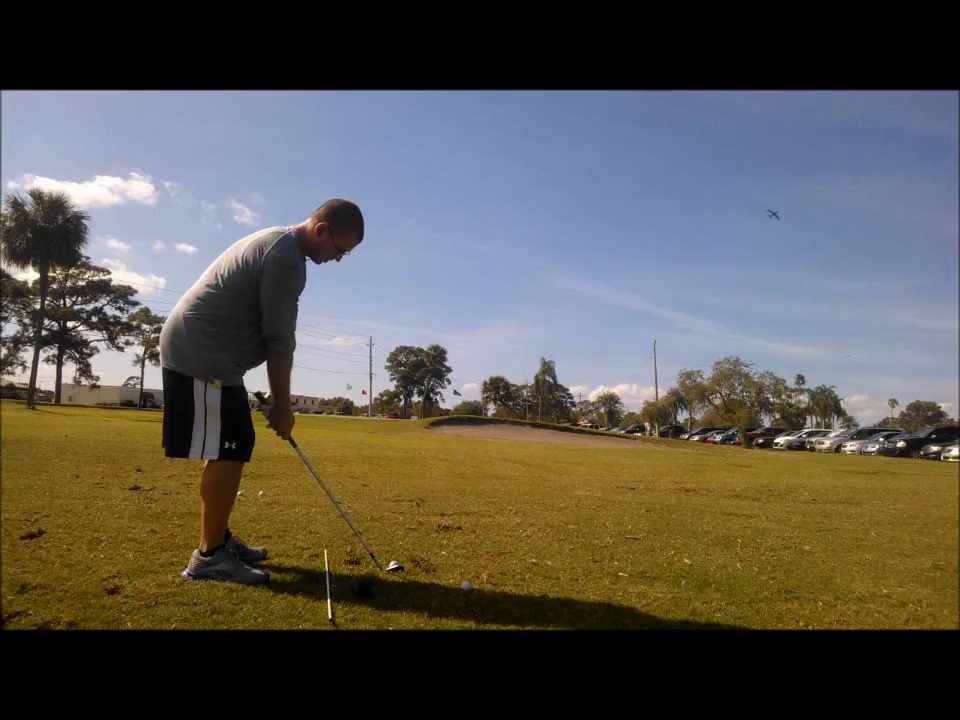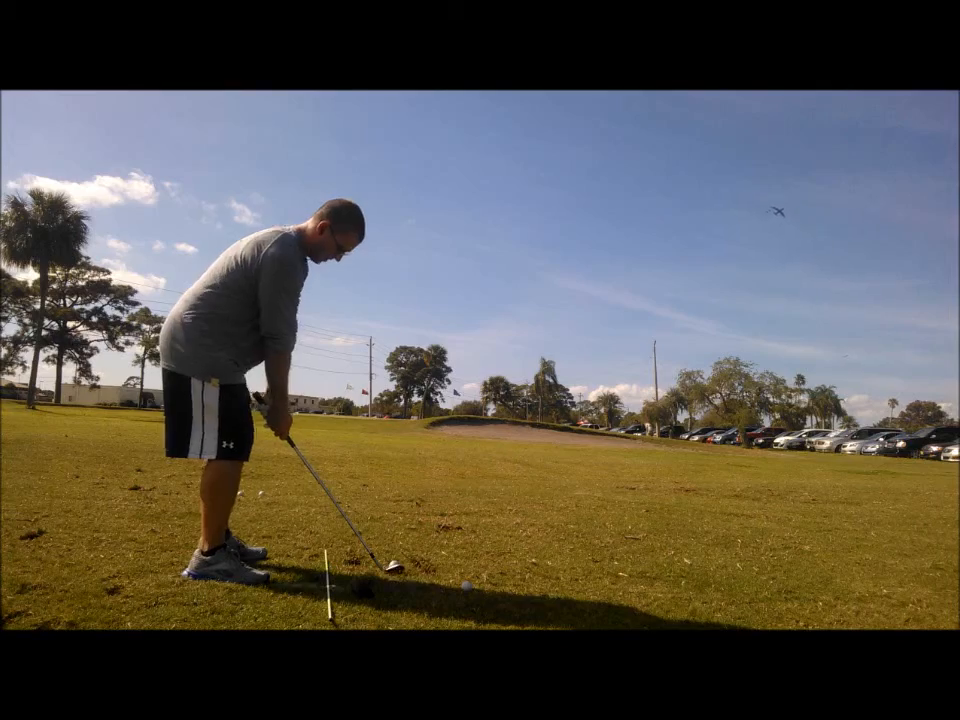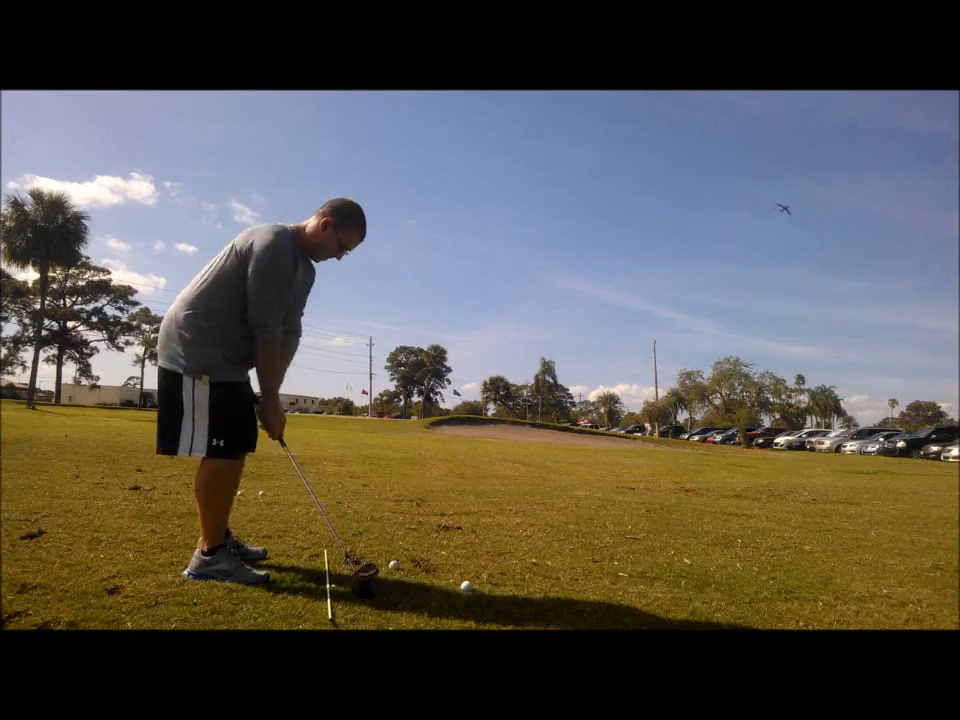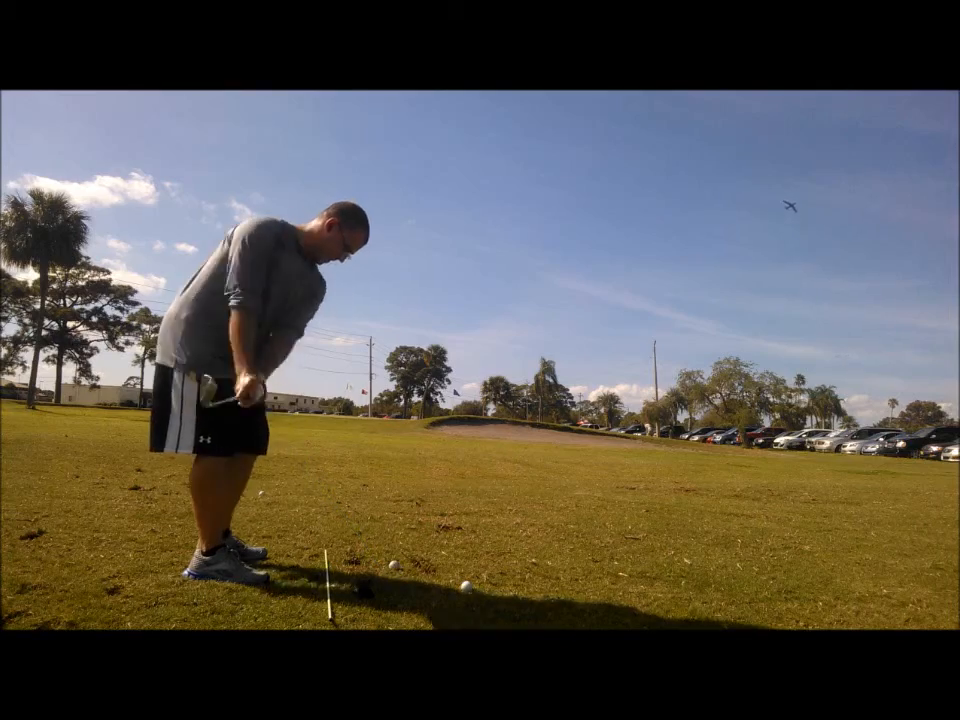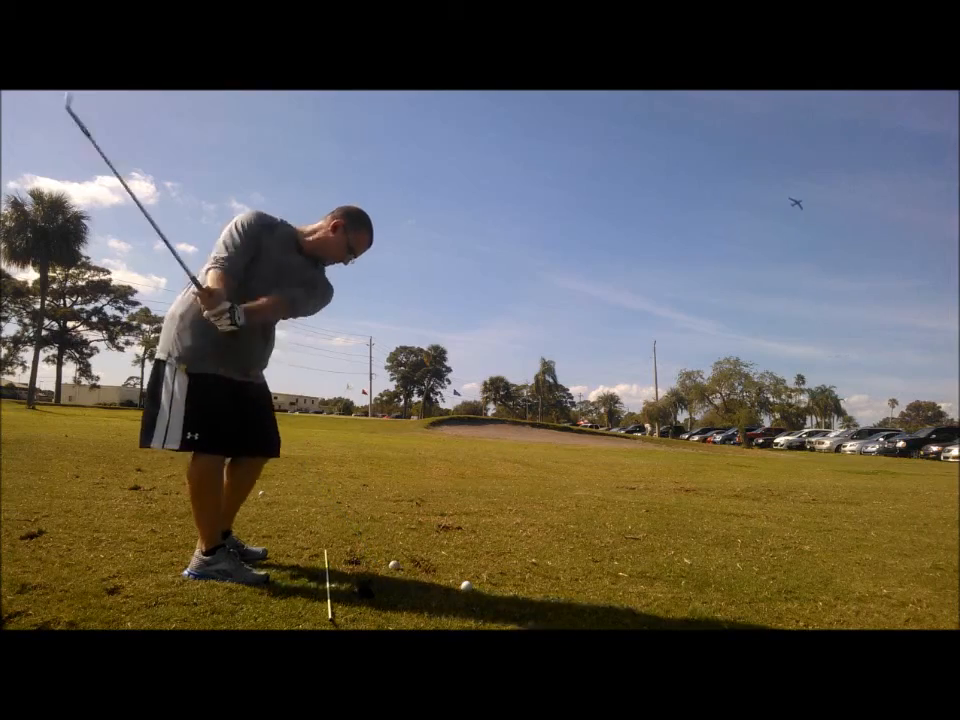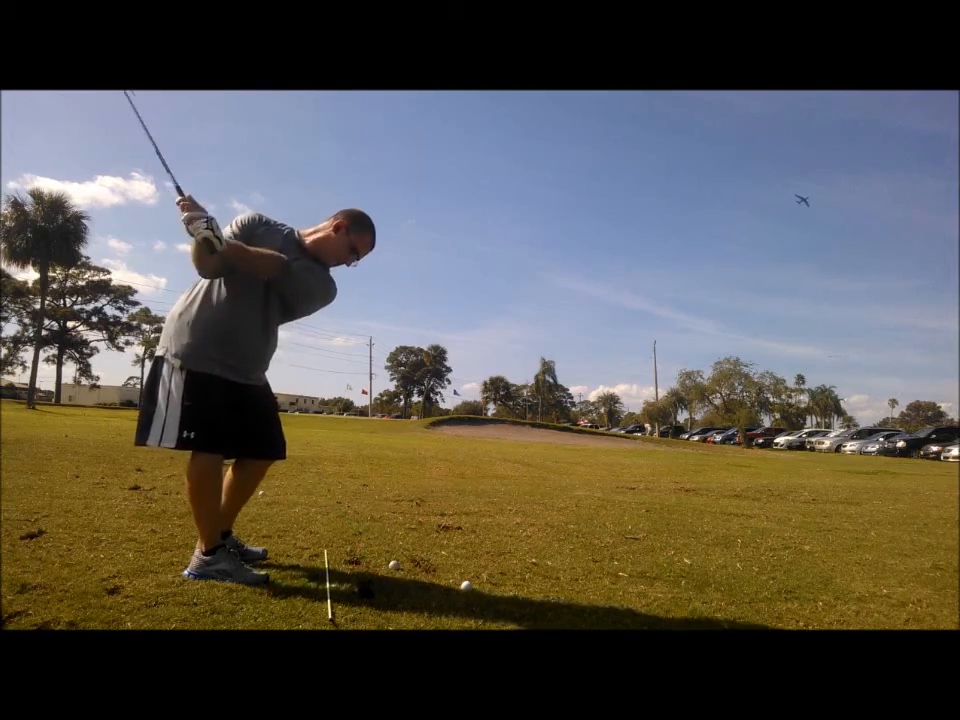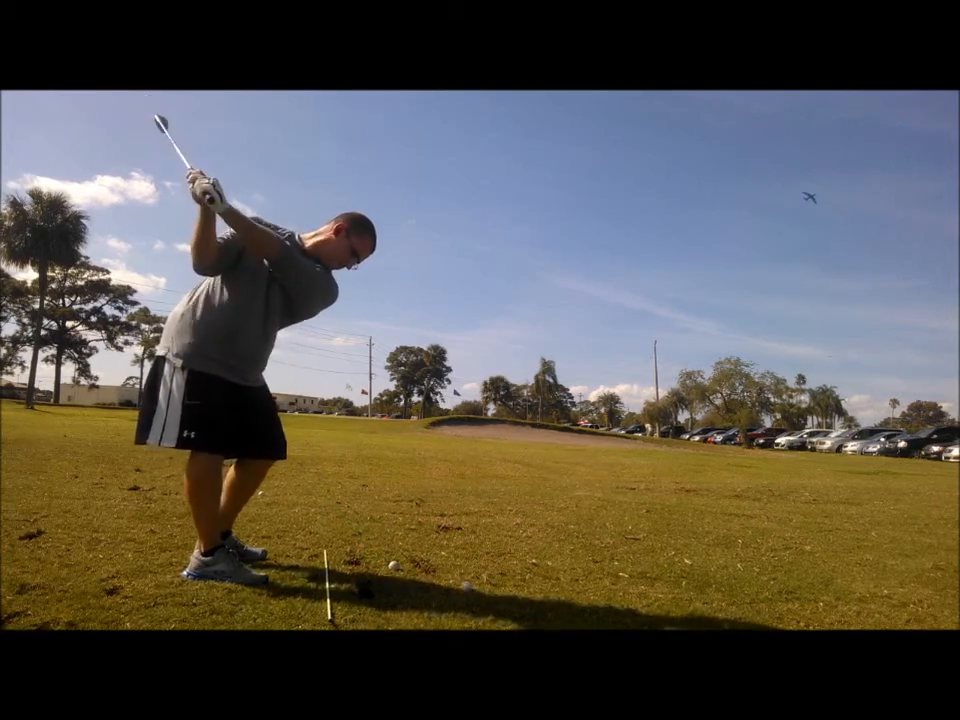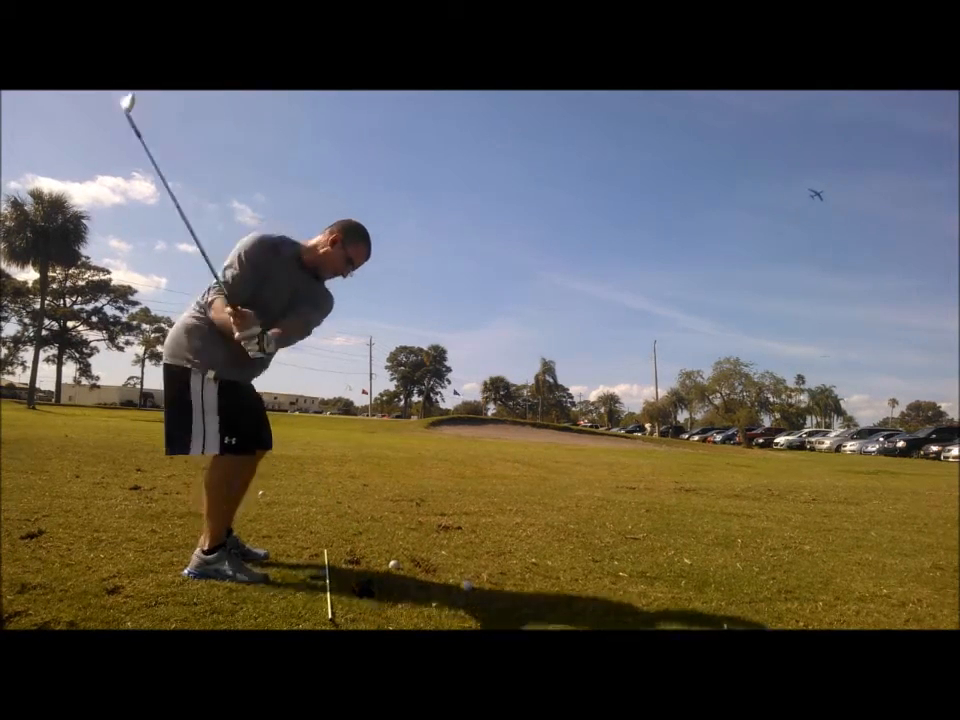
dt=0.2s
person 1, frame 1
left shoulder: (279, 245)
right shoulder: (285, 257)
left elbow: (274, 333)
right elbow: (279, 339)
left wrist: (276, 398)
right wrist: (282, 404)
left hip: (212, 352)
right hip: (200, 352)
left knee: (233, 451)
right knee: (227, 452)
left ankle: (219, 539)
right ankle: (208, 556)
person 1, frame 2
left shoulder: (283, 249)
right shoulder: (283, 255)
left elbow: (282, 334)
right elbow: (277, 338)
left wrist: (273, 394)
right wrist: (279, 403)
left hip: (215, 354)
right hip: (198, 351)
left knee: (233, 450)
right knee: (226, 452)
left ankle: (219, 538)
right ankle: (209, 555)
person 1, frame 3
left shoulder: (304, 269)
right shoulder: (274, 245)
left elbow: (288, 335)
right elbow: (265, 330)
left wrist: (269, 393)
right wrist: (270, 400)
left hip: (225, 358)
right hip: (194, 350)
left knee: (235, 448)
right knee: (219, 450)
left ankle: (219, 538)
right ankle: (208, 556)
person 1, frame 4
left shoulder: (313, 284)
right shoulder: (263, 233)
left elbow: (286, 333)
right elbow: (240, 302)
left wrist: (258, 377)
right wrist: (244, 370)
left hip: (238, 363)
right hip: (193, 351)
left knee: (245, 449)
right knee: (212, 450)
left ankle: (220, 537)
right ankle: (208, 555)
person 1, frame 5
left shoulder: (318, 287)
right shoulder: (258, 226)
left elbow: (278, 304)
right elbow: (221, 267)
left wrist: (235, 314)
right wrist: (218, 299)
left hip: (243, 364)
right hip: (193, 347)
left knee: (256, 451)
right knee: (209, 449)
left ankle: (221, 537)
right ankle: (209, 554)
person 1, frame 6
left shoulder: (320, 284)
right shoulder: (258, 226)
left elbow: (276, 268)
right elbow: (207, 264)
left wrist: (216, 239)
right wrist: (205, 232)
left hip: (246, 371)
right hip: (193, 350)
left knee: (261, 453)
right knee: (209, 449)
left ankle: (222, 537)
right ankle: (208, 554)
person 1, frame 7
left shoulder: (322, 286)
right shoulder: (258, 227)
left elbow: (277, 254)
right elbow: (206, 263)
left wrist: (222, 207)
right wrist: (206, 209)
left hip: (243, 373)
right hip: (192, 351)
left knee: (263, 453)
right knee: (208, 449)
left ankle: (221, 536)
right ankle: (207, 554)
person 1, frame 8
left shoulder: (319, 298)
right shoulder: (266, 247)
left elbow: (294, 327)
right elbow: (219, 300)
left wrist: (269, 339)
right wrist: (237, 325)
left hip: (232, 369)
right hip: (197, 355)
left knee: (250, 450)
right knee: (230, 449)
left ankle: (220, 538)
right ankle: (210, 554)
